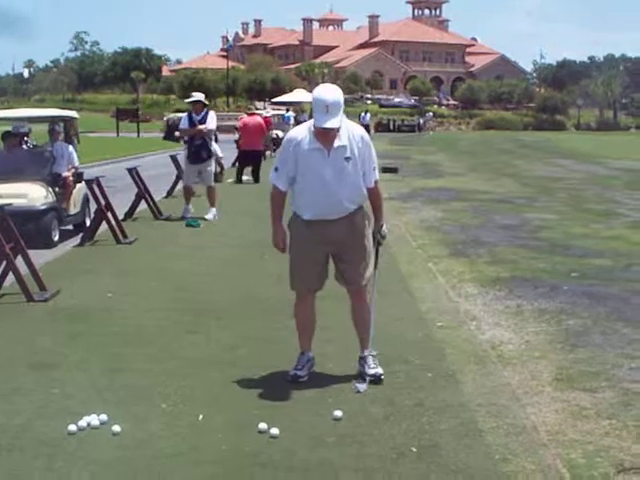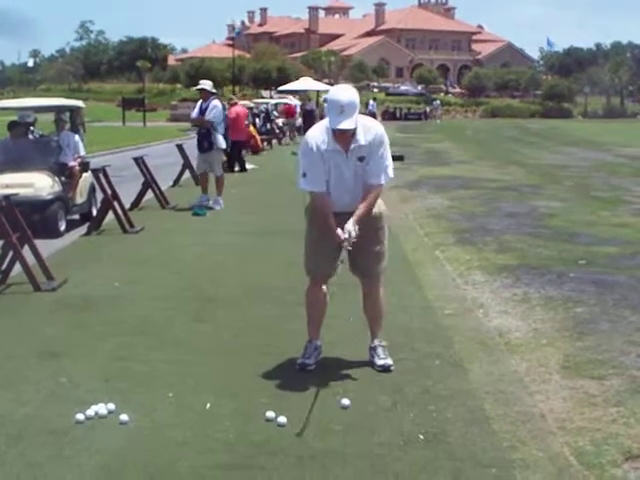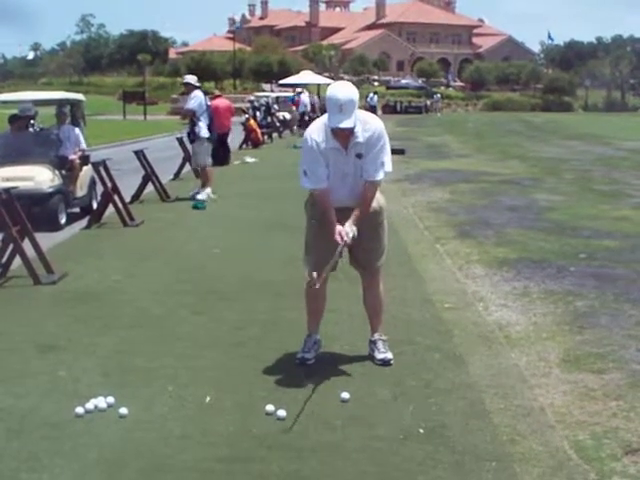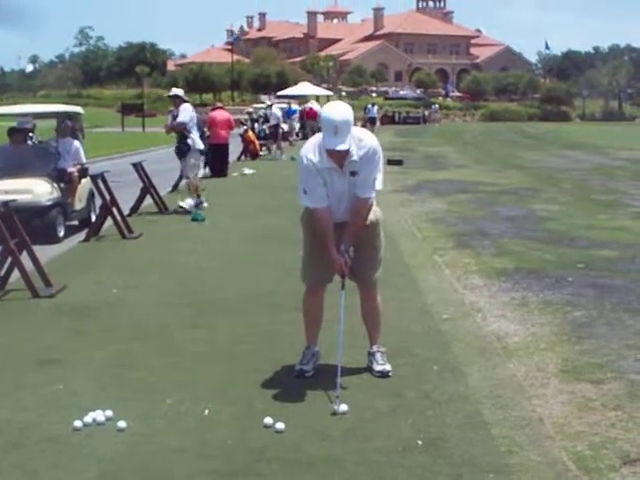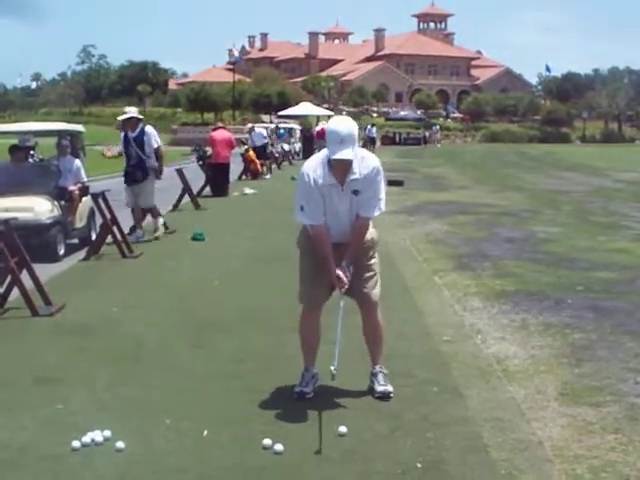
dt=1s
person 1, frame 1
left shoulder: (358, 137)
right shoulder: (295, 140)
left elbow: (371, 184)
right elbow: (280, 186)
left wrist: (379, 221)
right wrist: (276, 226)
left hip: (351, 223)
right hip: (308, 226)
left knee: (358, 290)
right knee: (305, 293)
left ankle: (366, 354)
right ankle: (305, 355)
person 1, frame 2
left shoulder: (375, 133)
right shoulder: (313, 140)
left elbow: (375, 186)
right elbow: (317, 194)
left wrist: (354, 221)
right wrist: (334, 229)
left hip: (366, 213)
right hip: (325, 214)
left knee: (372, 281)
right knee: (318, 280)
left ankle: (376, 344)
right ankle: (313, 343)
person 1, frame 3
left shoulder: (374, 129)
right shoulder: (313, 136)
left elbow: (372, 182)
right elbow: (319, 189)
left wrist: (353, 222)
right wrist: (334, 226)
left hip: (365, 207)
right hip: (325, 208)
left knee: (372, 274)
right knee: (317, 273)
left ankle: (377, 337)
right ankle: (312, 337)
person 1, frame 4
left shoulder: (369, 145)
right shoulder: (309, 155)
left elbow: (363, 200)
right elbow: (320, 209)
left wrist: (348, 244)
right wrist: (332, 252)
left hip: (362, 219)
right hip: (321, 220)
left knee: (369, 285)
right knee: (314, 286)
left ankle: (375, 349)
right ankle: (311, 350)
person 1, frame 5
left shoulder: (371, 166)
right shoulder: (310, 172)
left elbow: (364, 219)
right elbow: (317, 227)
left wrist: (348, 262)
right wrist: (331, 268)
left hip: (358, 240)
right hip: (318, 242)
left knee: (370, 304)
right knee: (311, 307)
left ankle: (377, 370)
right ankle: (309, 372)
person 2, frame 1
left shoulder: (210, 114)
right shoulder: (187, 116)
left elbow: (208, 132)
right elbow: (183, 133)
left wrist: (192, 130)
right wrist: (199, 128)
left hip: (206, 153)
right hip: (191, 153)
left knee: (210, 183)
right knee: (187, 183)
left ankle: (213, 210)
right ankle: (187, 207)
person 2, frame 2
left shoulder: (215, 104)
right shoulder: (200, 103)
left elbow: (207, 123)
right elbow: (193, 120)
left wrist: (199, 120)
right wrist: (203, 119)
left hip: (215, 142)
right hip: (203, 142)
left knee: (218, 172)
right knee: (201, 171)
left ankle: (218, 199)
right ankle: (204, 197)
person 2, frame 3
left shoulder: (196, 94)
right shoulder: (193, 96)
left elbow: (188, 112)
right elbow: (184, 115)
left wrist: (185, 112)
right wrist: (186, 113)
left hip: (202, 133)
right hip: (197, 133)
left knee: (204, 163)
right knee: (199, 163)
left ankle: (207, 190)
right ankle: (203, 188)
person 2, frame 4
left shoulder: (186, 107)
right shoulder: (174, 113)
left elbow: (180, 125)
right elbow: (169, 130)
left wrist: (171, 126)
right wrist: (172, 127)
left hip: (192, 145)
right hip: (184, 146)
left knee: (190, 173)
right knee: (191, 174)
left ankle: (191, 200)
right ankle: (198, 200)
person 2, frame 5
left shoulder: (147, 130)
right shoulder: (125, 134)
left elbow: (158, 150)
right elbow: (123, 151)
left wrist: (160, 169)
left hip: (147, 171)
right hip: (132, 172)
left knee: (146, 202)
right knee: (134, 204)
left ankle: (158, 219)
right ankle: (139, 230)
